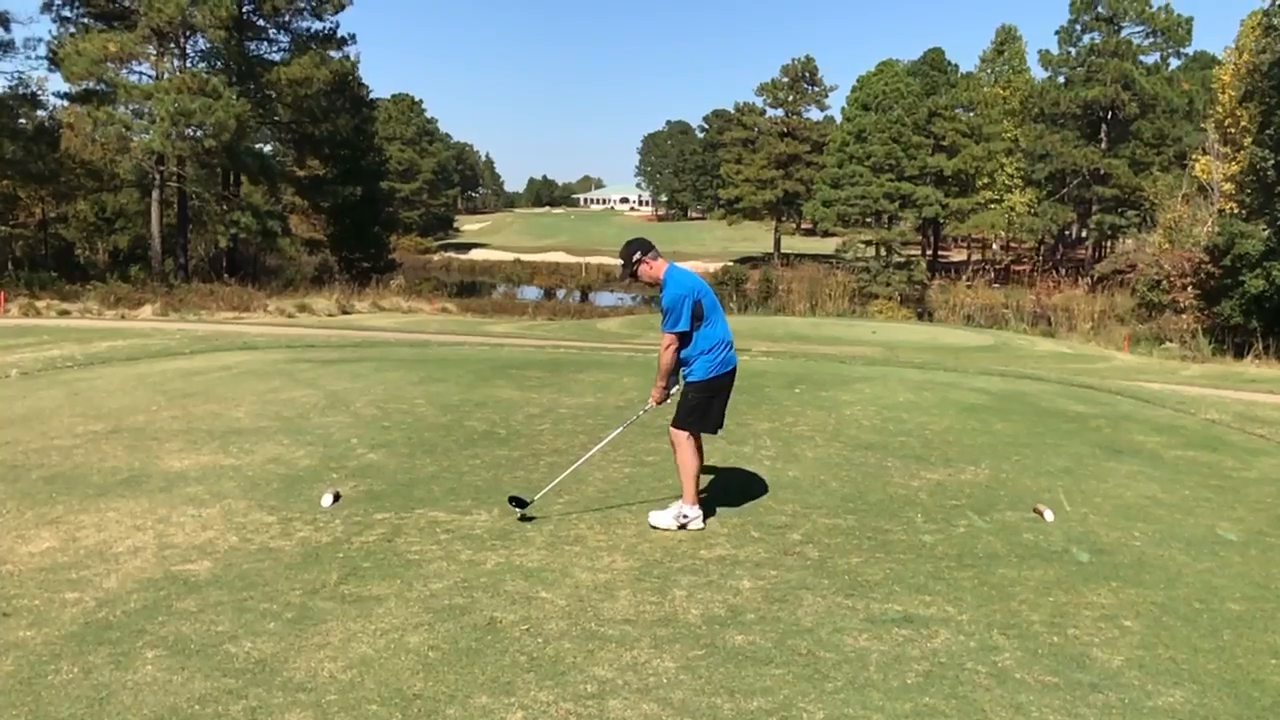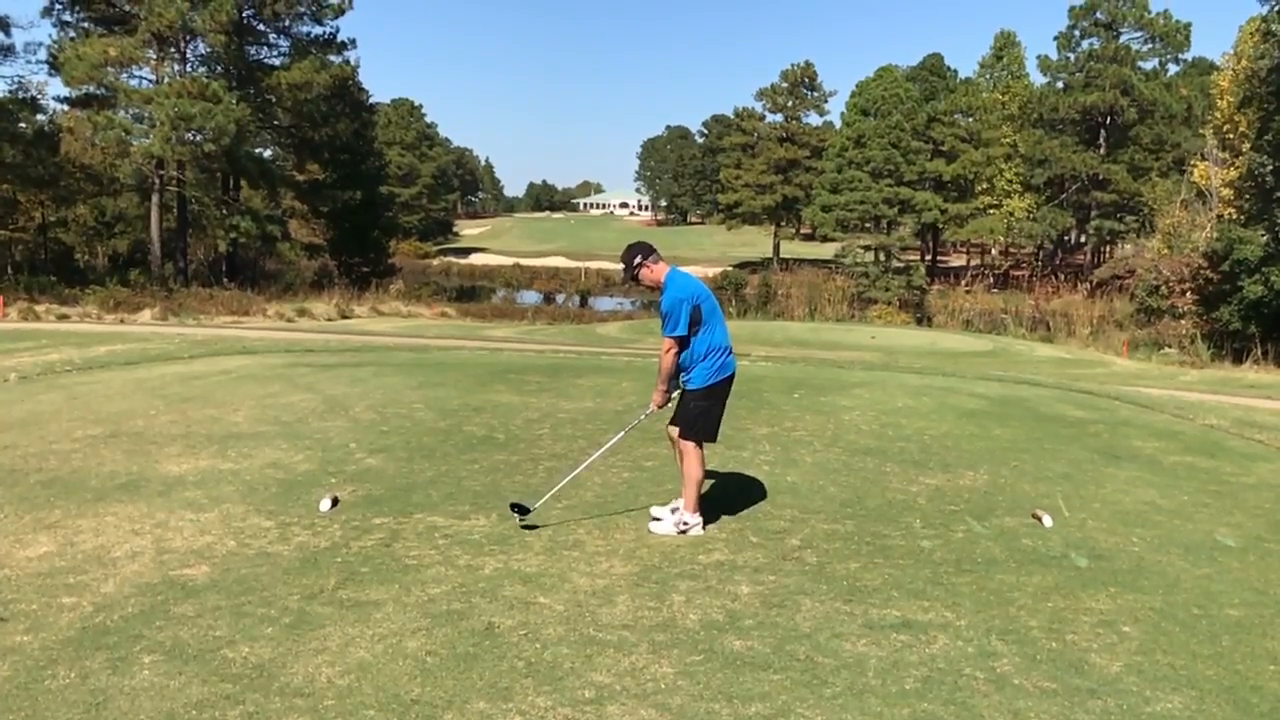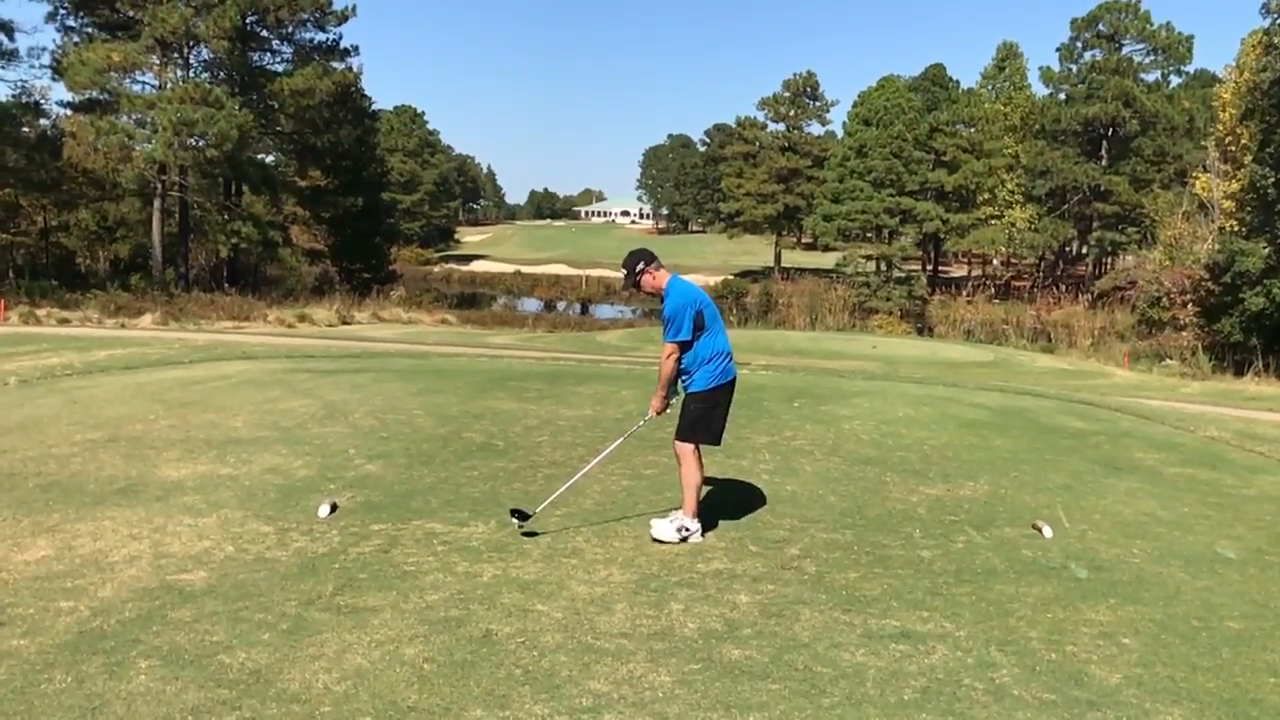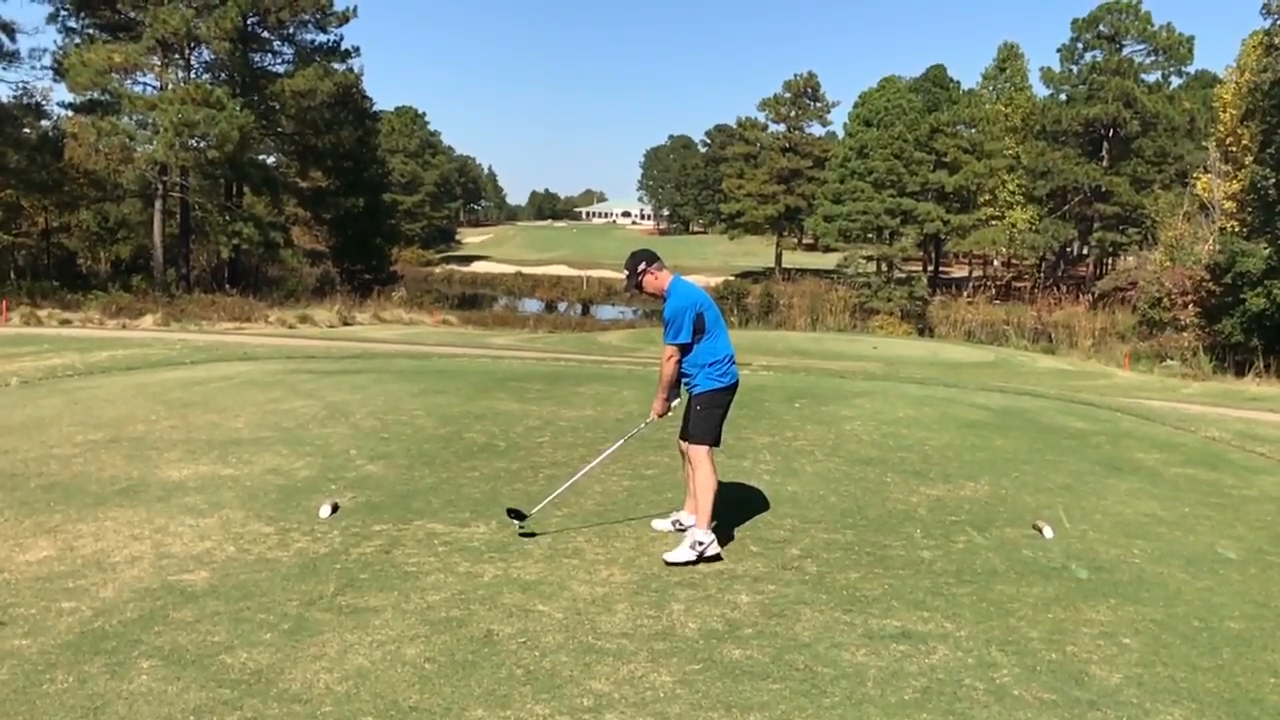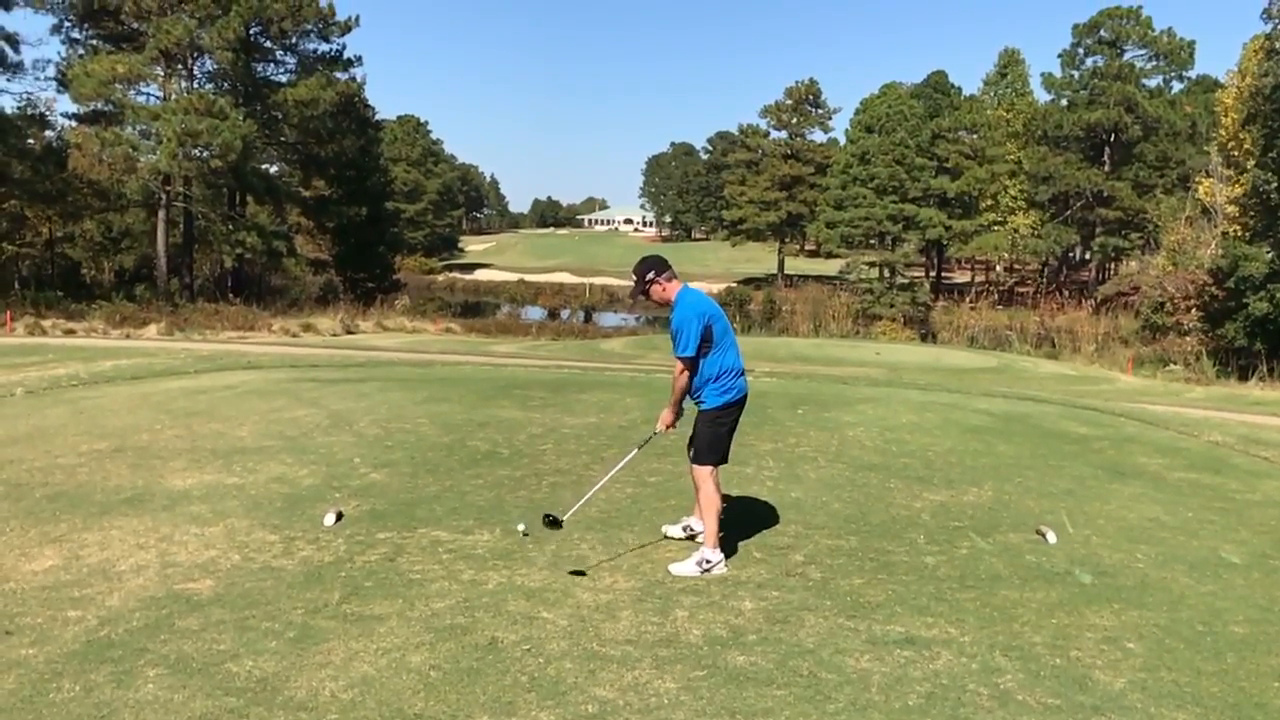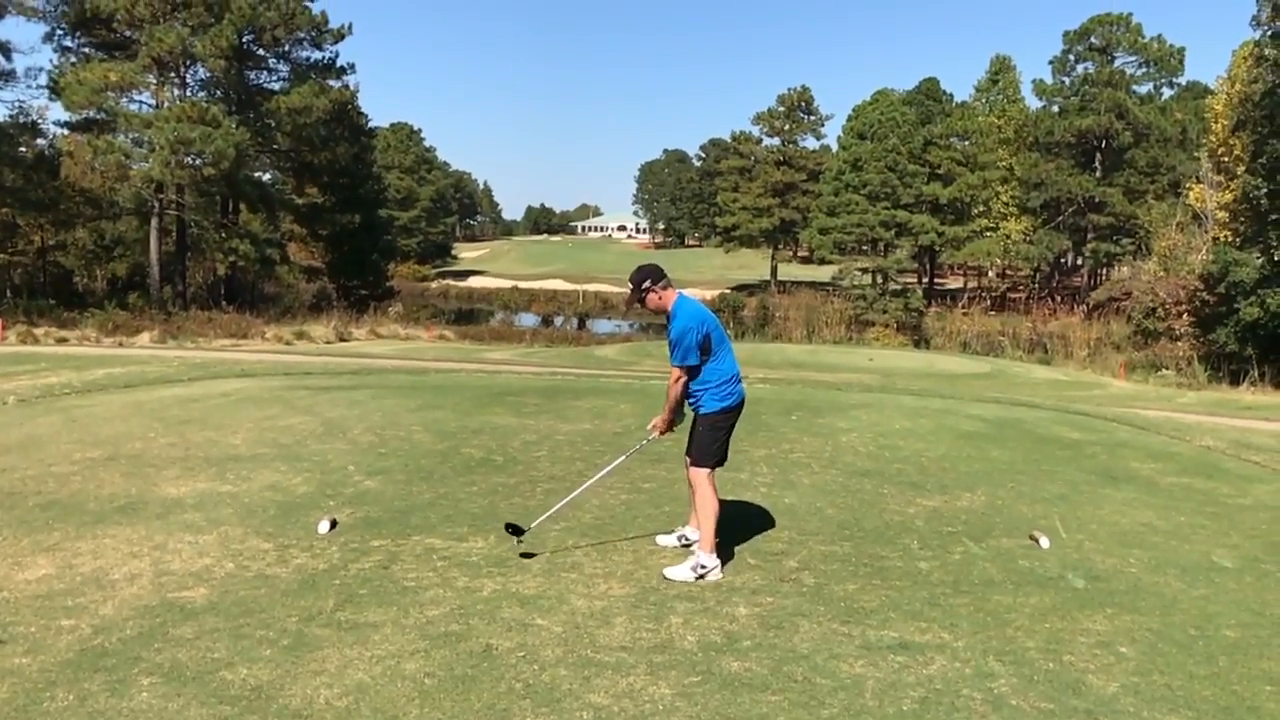
dt=0.5s
person 1, frame 1
left shoulder: (675, 290)
right shoulder: (678, 278)
left elbow: (670, 345)
left wrist: (660, 385)
right wrist: (669, 379)
left hip: (709, 368)
right hip: (710, 365)
left knee: (681, 433)
right knee: (689, 435)
left ankle: (690, 511)
right ankle: (688, 503)
person 1, frame 2
left shoulder: (675, 294)
right shoulder: (681, 281)
left elbow: (671, 349)
left wrist: (661, 389)
right wrist: (670, 384)
left hip: (707, 375)
right hip: (705, 371)
left knee: (690, 443)
right knee: (676, 432)
left ankle: (690, 517)
right ankle: (687, 502)
person 1, frame 3
left shoulder: (677, 299)
right shoulder: (679, 291)
left elbow: (672, 354)
right elbow: (680, 351)
left wrist: (660, 395)
right wrist: (668, 390)
left hip: (709, 380)
right hip: (705, 378)
left knee: (686, 446)
right knee: (685, 447)
left ankle: (689, 523)
right ankle: (686, 514)
person 1, frame 4
left shoulder: (679, 300)
right shoulder: (682, 292)
left elbow: (671, 357)
left wrist: (661, 397)
right wrist: (672, 391)
left hip: (713, 381)
right hip: (706, 380)
left knee: (699, 452)
right knee: (687, 446)
left ankle: (703, 536)
right ankle: (690, 515)
person 1, frame 5
left shoulder: (686, 312)
right shoulder: (691, 299)
left elbow: (684, 370)
left wrist: (671, 409)
right wrist: (677, 405)
left hip: (720, 396)
right hip: (721, 393)
left knee: (703, 469)
right knee: (696, 455)
left ankle: (711, 554)
right ankle: (700, 521)
person 1, frame 6
left shoulder: (684, 321)
right shoulder: (684, 309)
left elbow: (679, 377)
right elbow: (685, 373)
left wrist: (666, 417)
right wrist: (673, 411)
left hip: (718, 400)
right hip: (715, 398)
left knee: (700, 473)
right knee: (693, 463)
left ankle: (707, 559)
right ankle: (694, 530)
